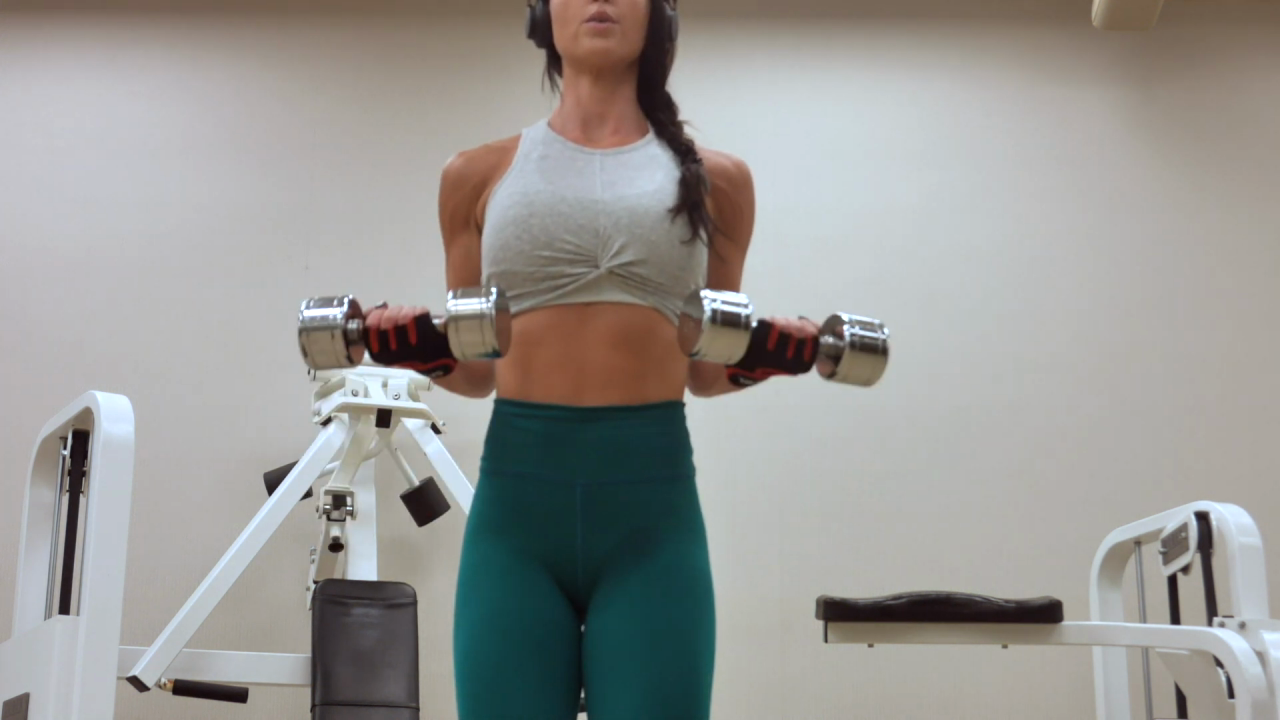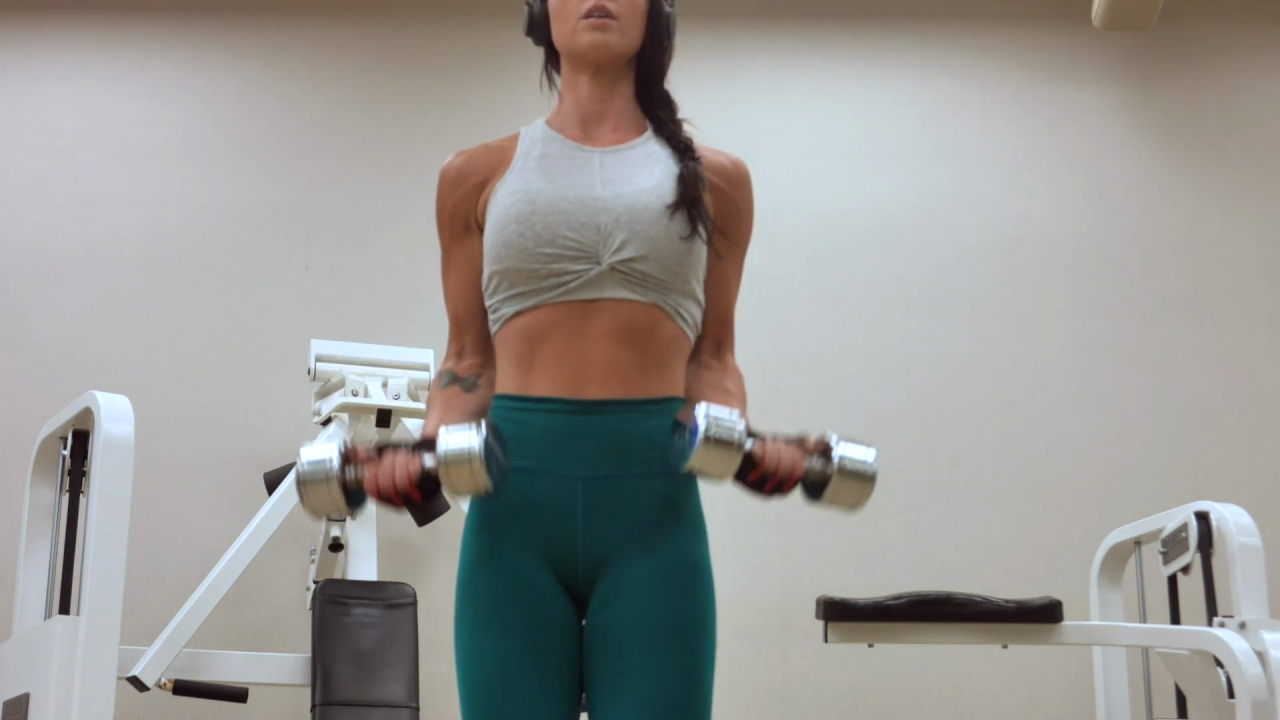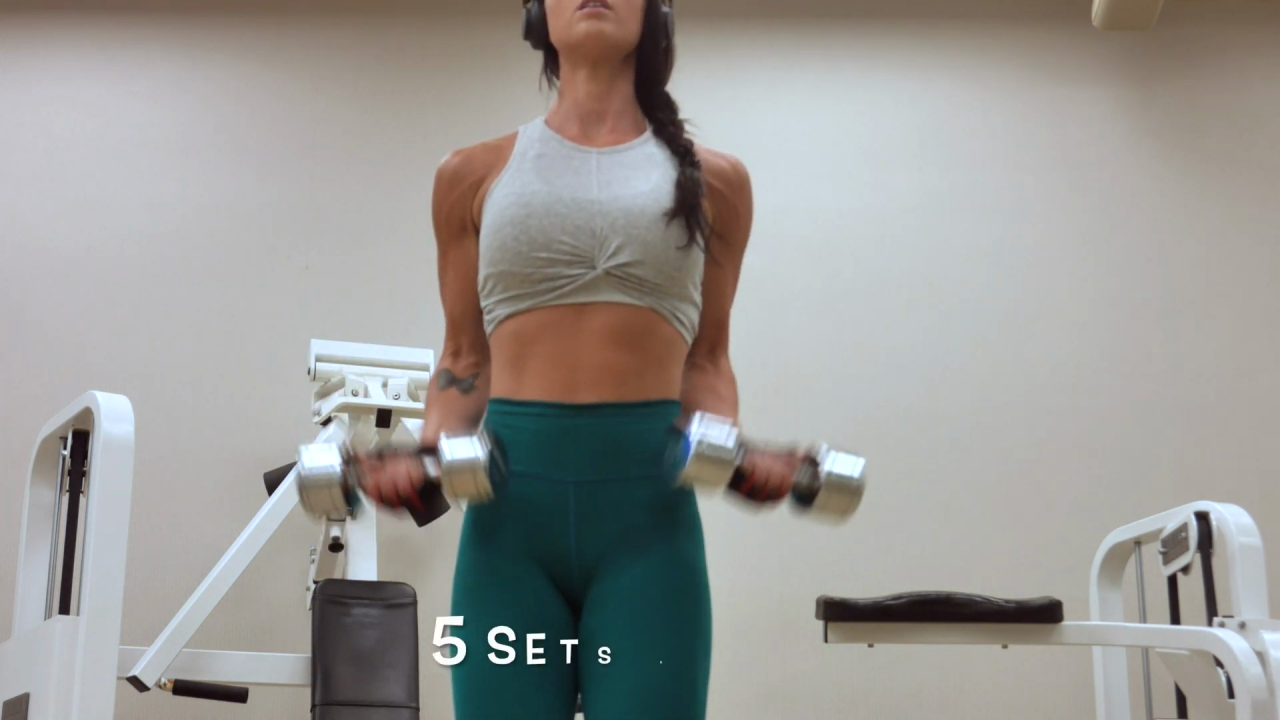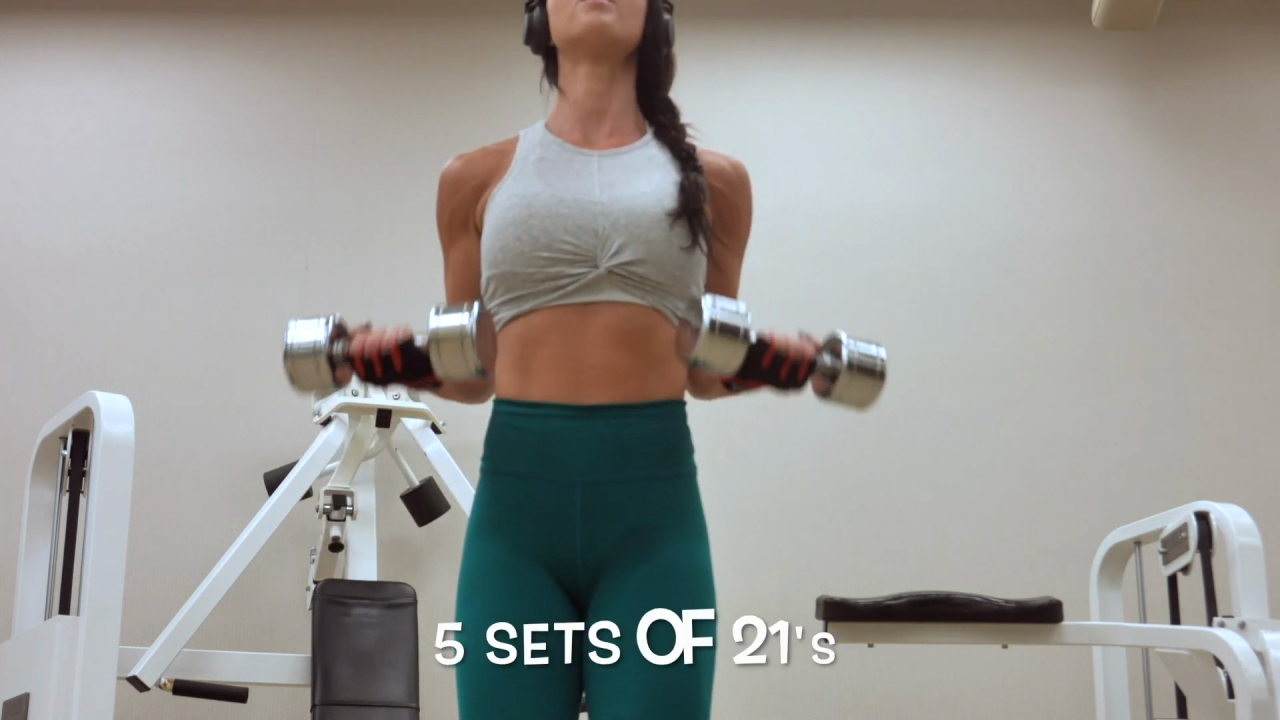
dt=0.5s
person 1, frame 1
left shoulder: (715, 179)
right shoulder: (478, 175)
right elbow: (474, 364)
left wrist: (755, 359)
right wrist: (423, 350)
left hip: (652, 502)
right hip: (517, 498)
person 1, frame 2
left shoulder: (713, 177)
right shoulder: (477, 175)
left elbow: (711, 355)
right elbow: (469, 355)
right wrist: (430, 449)
left hip: (654, 497)
right hip: (517, 492)
person 1, frame 3
left shoulder: (712, 179)
right shoulder: (472, 175)
left elbow: (705, 356)
right elbow: (465, 355)
right wrist: (429, 452)
left hip: (647, 499)
right hip: (510, 495)
person 1, frame 4
left shoulder: (712, 179)
right shoulder: (477, 178)
left wrist: (759, 364)
right wrist: (416, 362)
left hip: (654, 502)
right hip: (518, 497)
